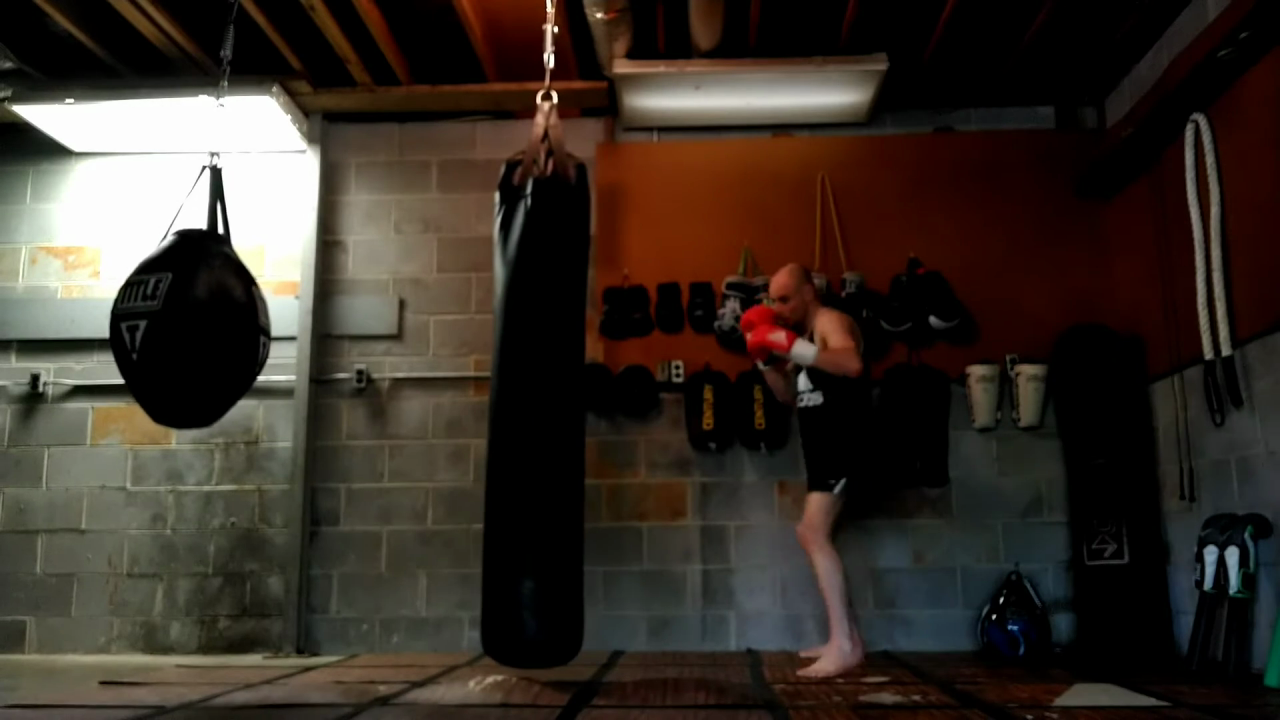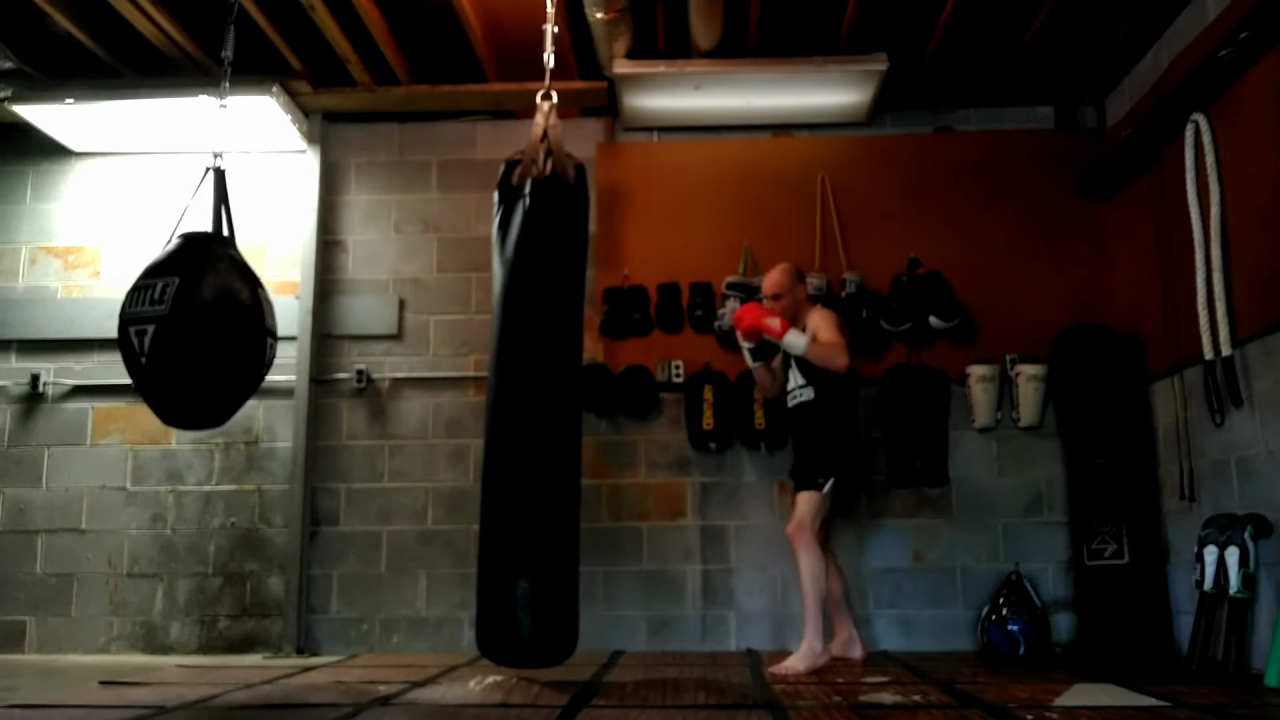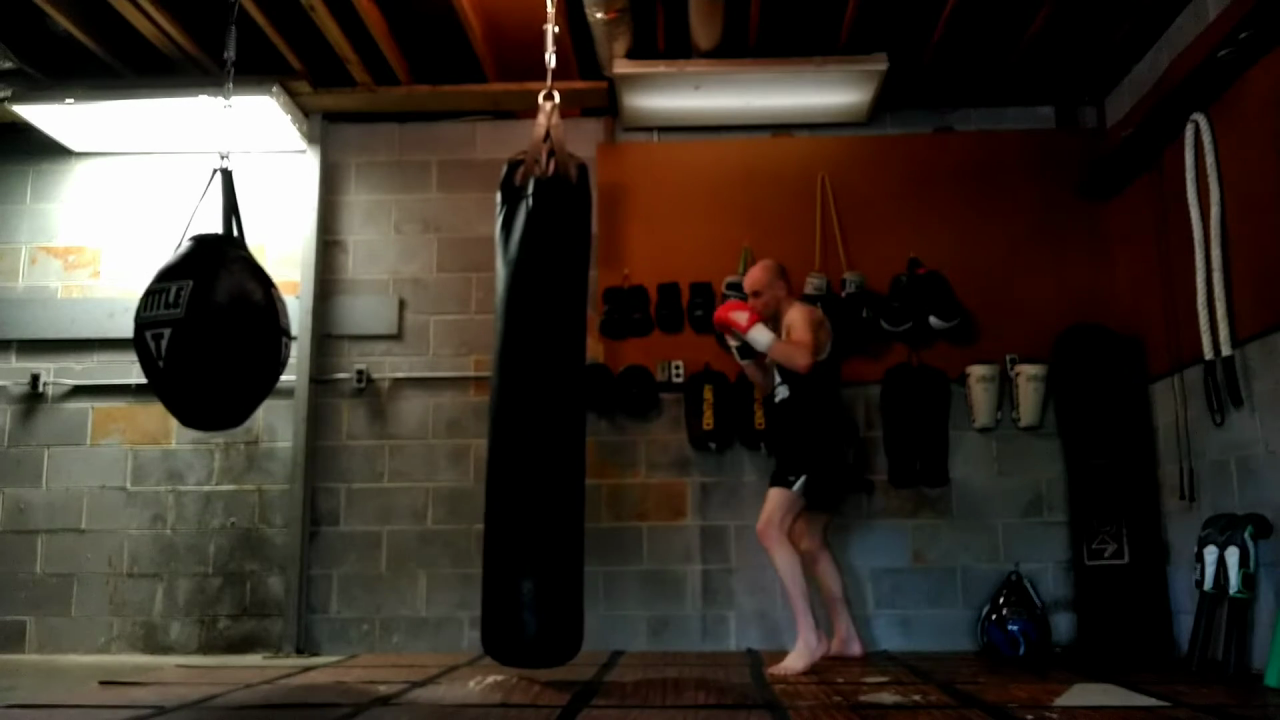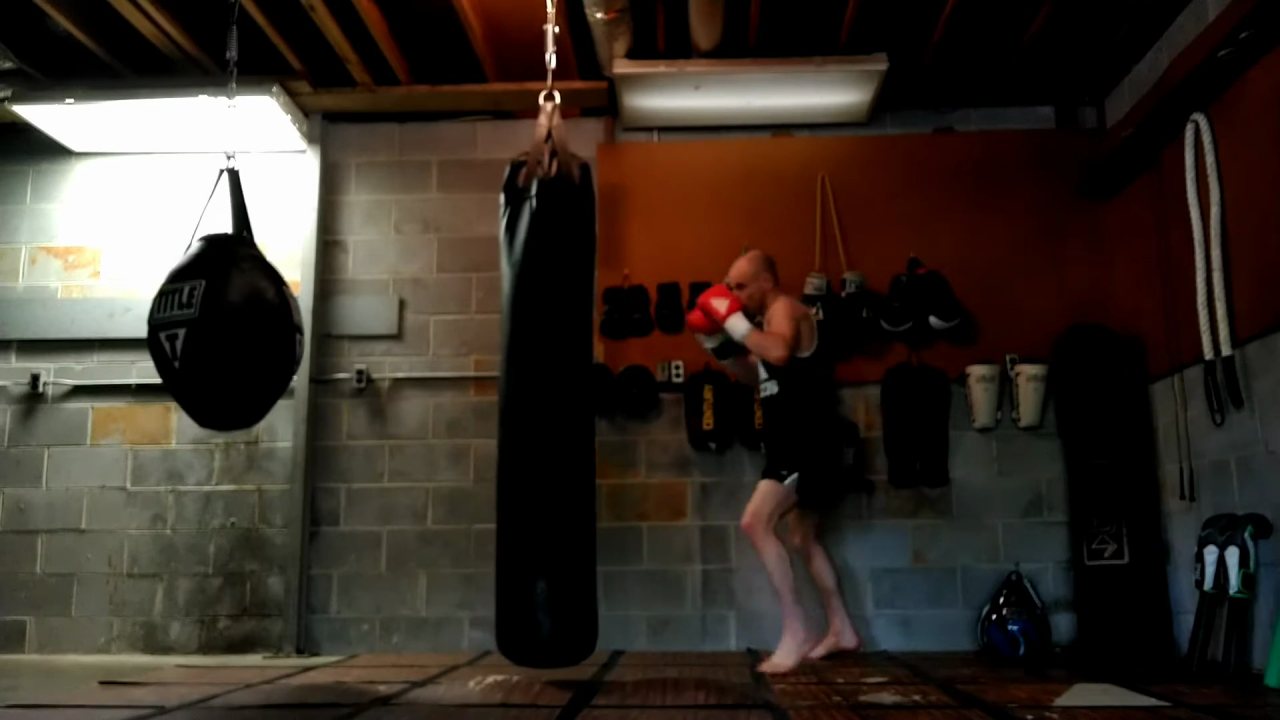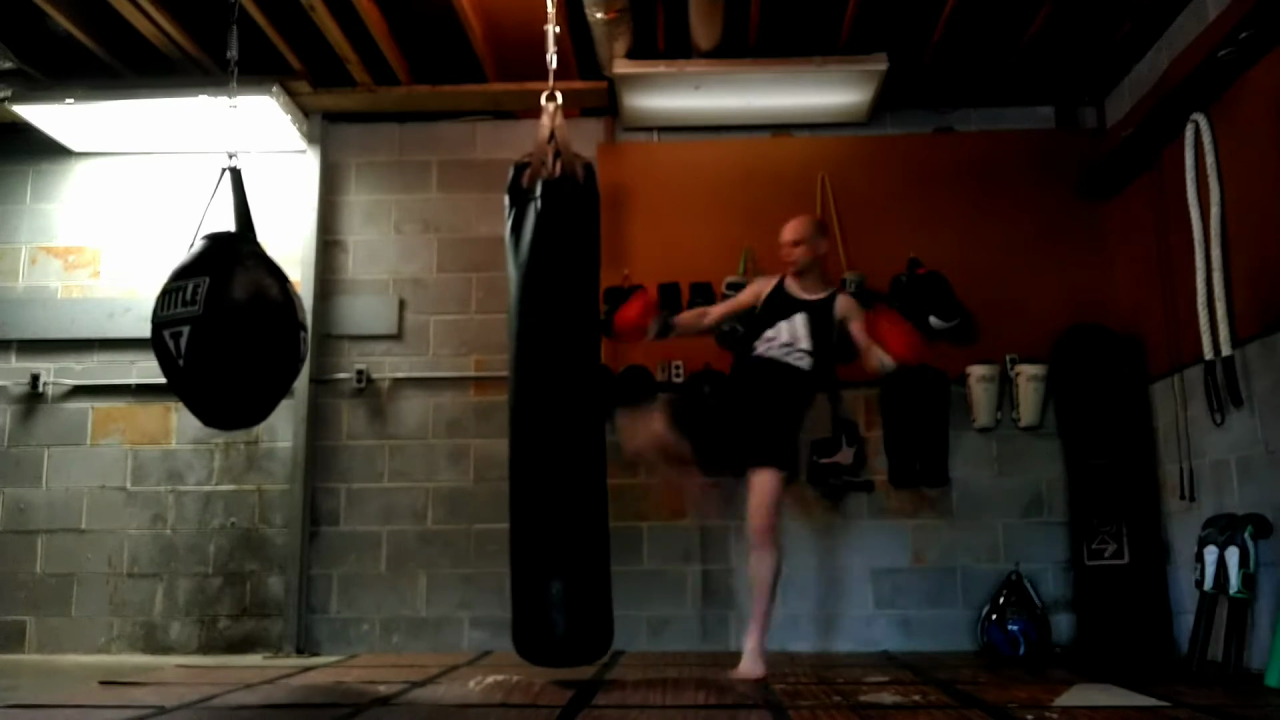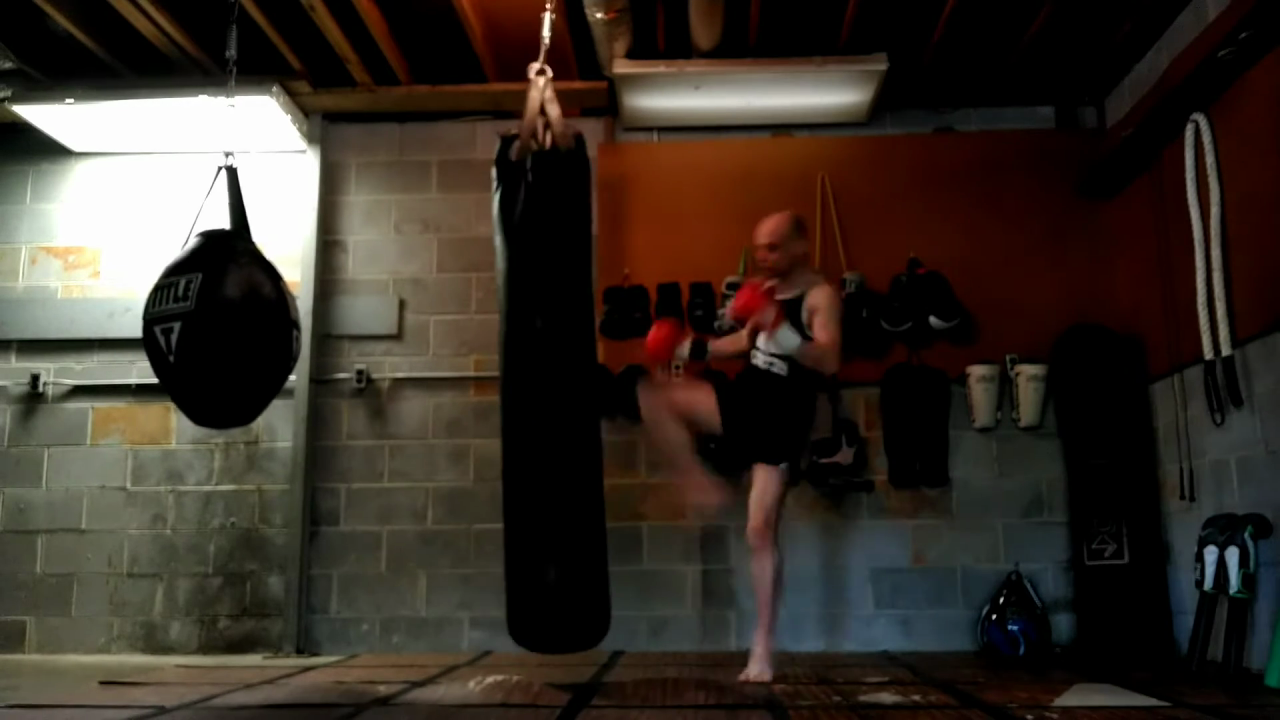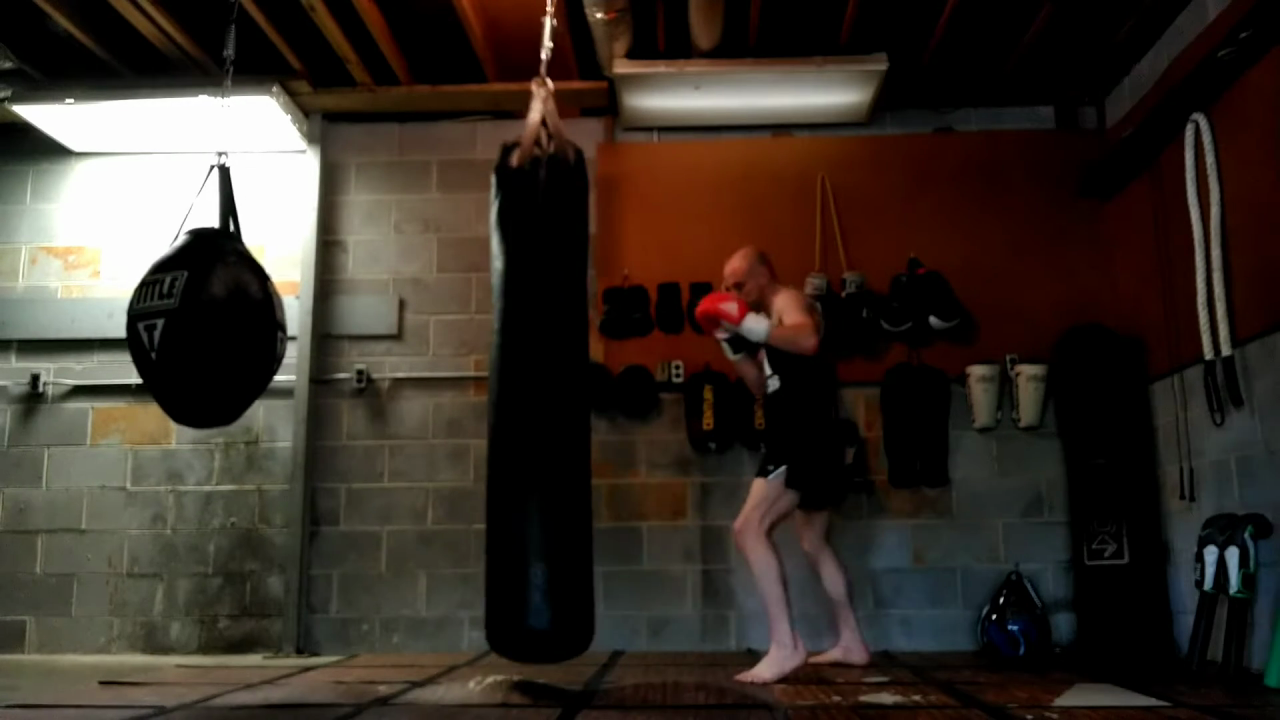
dt=0.3s
person 1, frame 1
left shoulder: (831, 321)
right shoulder: (806, 333)
left elbow: (853, 365)
right elbow: (787, 393)
left wrist: (790, 346)
right wrist: (766, 352)
left hip: (843, 448)
right hip: (823, 452)
left knee: (811, 532)
right knee: (817, 538)
left ankle: (843, 645)
right ankle: (845, 639)
person 1, frame 2
left shoulder: (821, 319)
right shoulder: (794, 333)
left elbow: (840, 360)
right elbow: (771, 387)
left wrist: (782, 334)
right wrist: (753, 345)
left hip: (829, 446)
right hip: (809, 450)
left knee: (801, 530)
right knee: (814, 544)
left ankle: (813, 643)
right ankle: (847, 638)
person 1, frame 3
left shoulder: (802, 315)
right shoulder: (780, 326)
left elbow: (803, 361)
right elbow: (767, 382)
left wrist: (753, 330)
right wrist: (739, 342)
left hip: (814, 445)
right hip: (804, 448)
left knee: (770, 528)
right knee: (810, 544)
left ankle: (808, 638)
right ankle: (845, 636)
person 1, frame 4
left shoulder: (785, 308)
right shoulder: (762, 321)
left elbow: (779, 351)
right elbow: (748, 369)
left wrist: (732, 320)
right wrist: (713, 340)
left hip: (806, 440)
right hip: (796, 442)
left knee: (756, 523)
right knee: (803, 538)
left ankle: (795, 631)
right ankle: (841, 629)
person 1, frame 5
left shoulder: (842, 305)
right shoulder: (766, 288)
left elbow: (871, 357)
right elbow: (709, 319)
left wrist: (883, 358)
right wrist: (662, 324)
left hip: (775, 424)
right hip: (732, 399)
left knee: (762, 530)
right knee: (635, 433)
left ankle: (755, 646)
person 1, frame 6
left shoulder: (822, 296)
right shoulder: (767, 291)
left elbow: (828, 362)
left wrist: (777, 329)
right wrist: (691, 349)
left hip: (784, 417)
right hip: (746, 400)
left knee: (760, 528)
right knee: (654, 393)
left ankle: (762, 645)
right ankle: (702, 485)
person 1, frame 7
left shoulder: (788, 300)
right shoulder: (769, 315)
left elbow: (807, 341)
right elbow: (762, 384)
left wrist: (745, 320)
right wrist: (729, 337)
left hip: (805, 435)
right hip: (803, 437)
left knee: (748, 529)
right knee: (813, 545)
left ankle: (784, 646)
right ankle: (851, 643)
